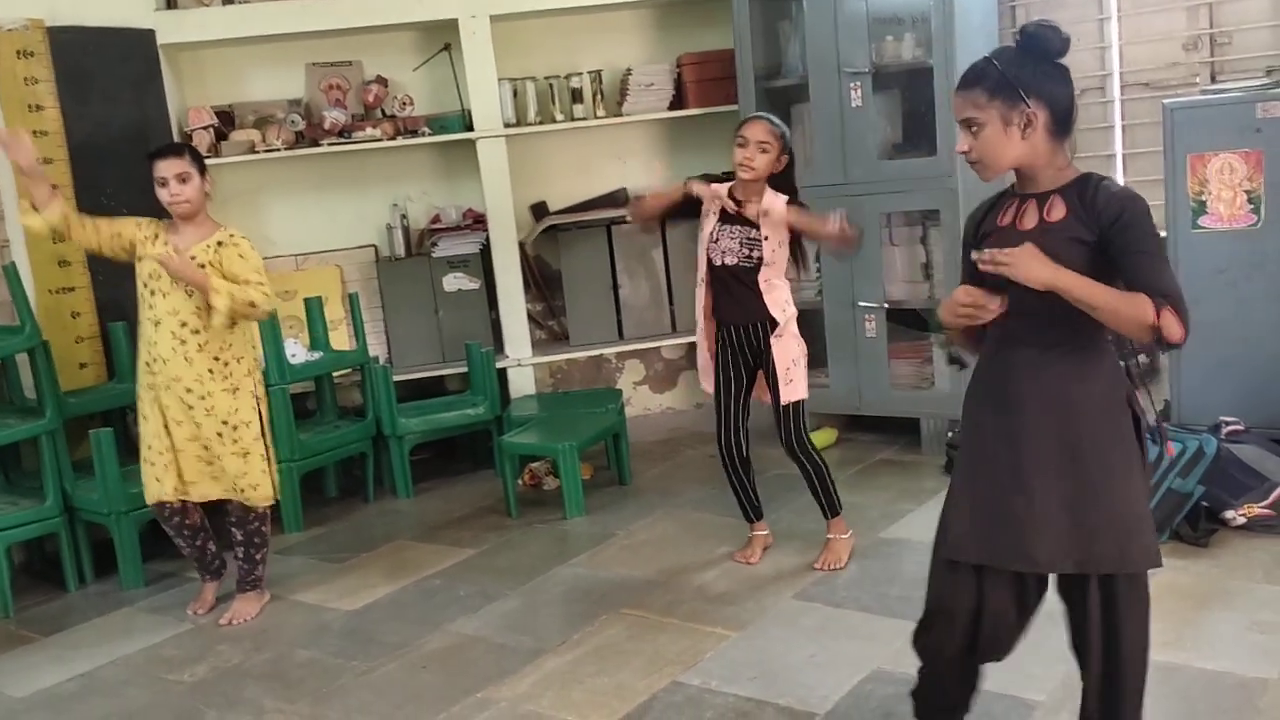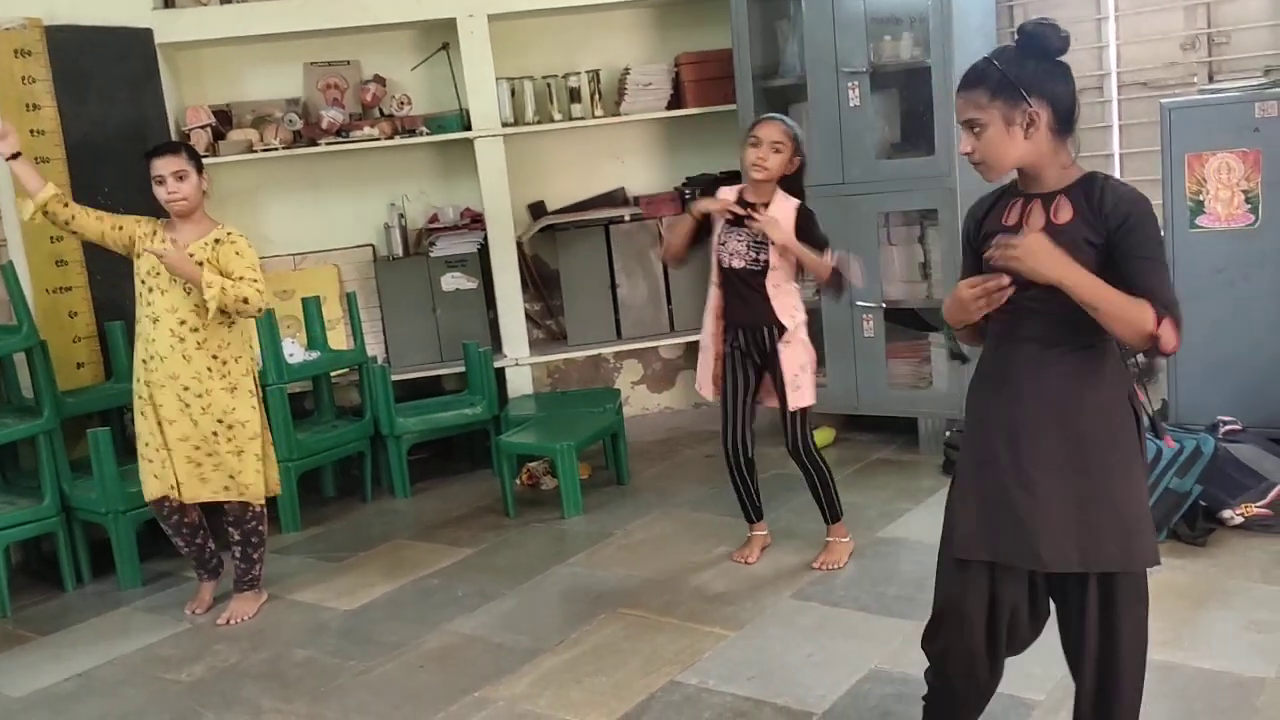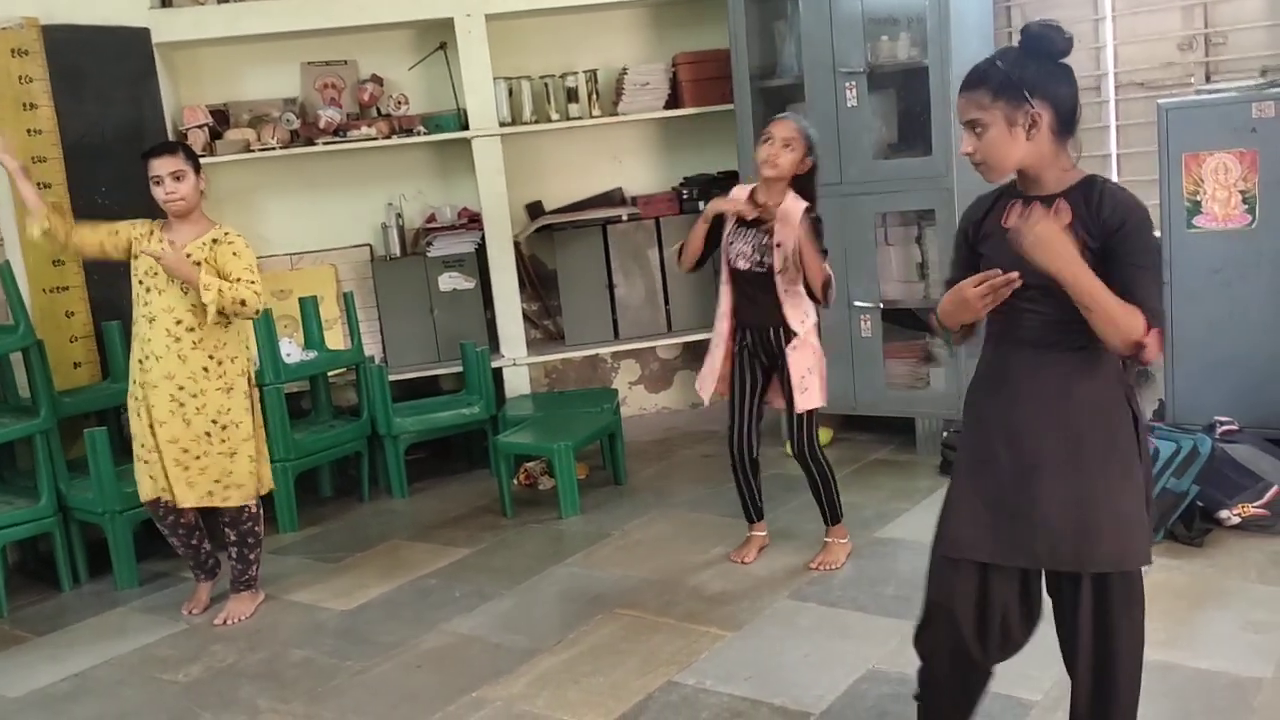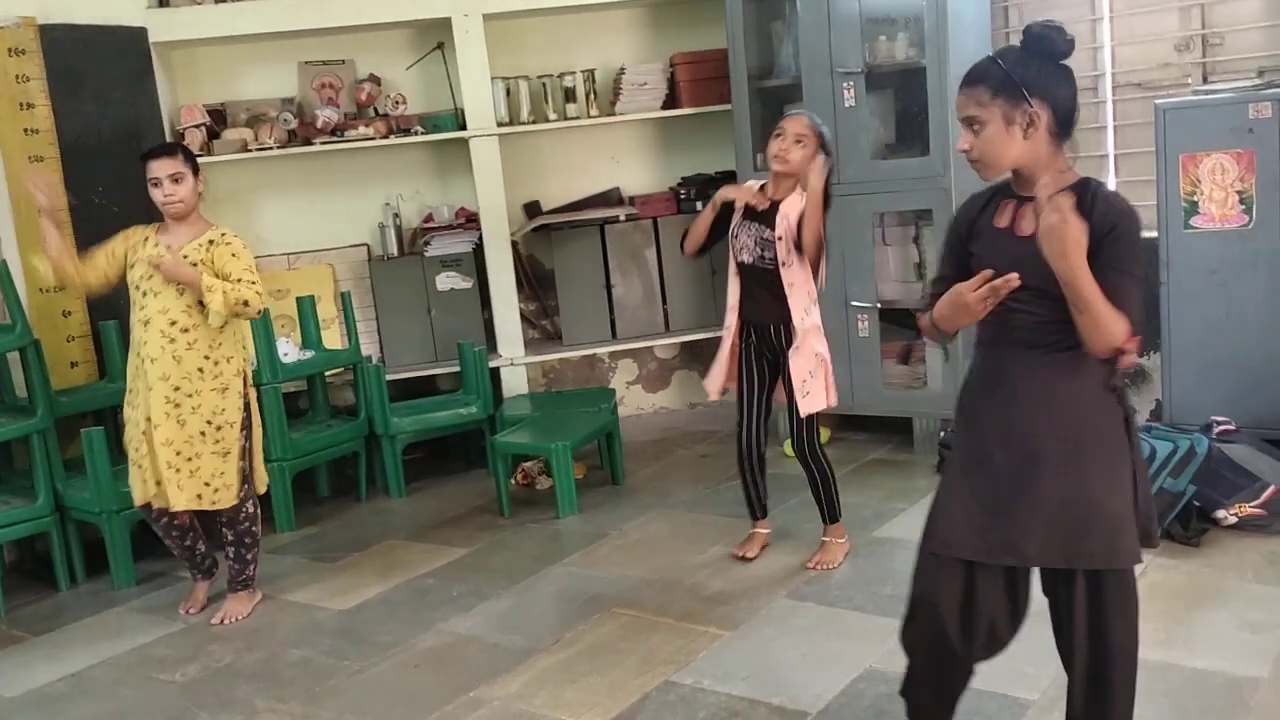
dt=0.1s
person 1, frame 1
left shoulder: (1111, 207)
right shoulder: (987, 219)
left elbow: (1168, 325)
left wrist: (1054, 275)
right wrist: (955, 316)
left hip: (1087, 438)
right hip: (998, 433)
left knee: (1107, 616)
right knee: (960, 603)
person 1, frame 2
left shoulder: (1117, 207)
right shoulder: (987, 215)
left elbow: (1159, 333)
left wrist: (1060, 269)
right wrist: (960, 310)
left hip: (1091, 436)
right hip: (1000, 429)
left knee: (1104, 616)
right knee: (969, 602)
person 1, frame 3
left shoulder: (1114, 211)
right shoulder: (984, 216)
left elbow: (1142, 341)
right elbow: (957, 323)
left wrist: (1065, 263)
right wrist: (949, 311)
left hip: (1089, 437)
right hip: (997, 431)
left knee: (1099, 615)
right knee: (959, 603)
person 1, frame 4
left shoulder: (1106, 214)
right shoulder: (977, 215)
left elbow: (1114, 347)
right elbow: (933, 318)
left wrist: (1067, 262)
right wrist: (945, 317)
left hip: (1082, 438)
right hip: (991, 428)
left knee: (1096, 614)
right knee: (944, 596)
person 2, frame 1
left shoulder: (231, 244)
right shoulder: (143, 236)
left elbow: (257, 301)
right elbow: (71, 225)
left wrist: (195, 276)
left hip: (223, 389)
right hip: (162, 391)
left knee: (239, 484)
right knee: (170, 492)
left ankle: (253, 586)
right ankle: (212, 574)
person 2, frame 2
left shoulder: (228, 242)
right shoulder: (141, 233)
left elbow: (253, 298)
right elbow: (67, 213)
left wrist: (191, 270)
left hip: (220, 388)
right hip: (160, 390)
left knee: (238, 485)
right knee: (167, 493)
left ankle: (249, 585)
right ankle: (208, 572)
person 2, frame 3
left shoulder: (226, 242)
right shoulder: (138, 237)
left elbow: (250, 301)
right elbow: (65, 231)
left wrist: (187, 272)
left hip: (216, 389)
right hip: (156, 391)
left knee: (232, 486)
right knee: (163, 495)
left ankle: (246, 586)
right ankle: (205, 574)
person 2, frame 4
left shoulder: (222, 244)
right shoulder: (134, 242)
left elbow: (251, 302)
right elbow: (75, 275)
left wrist: (190, 279)
right wrist: (49, 215)
left hip: (216, 390)
right hip: (154, 393)
left knee: (232, 486)
right knee: (159, 493)
left ankle: (245, 585)
right ankle: (203, 572)
person 3, frame 1
left shoulder: (783, 207)
right shoulder: (708, 200)
left elbow: (845, 236)
right elbow: (641, 211)
left wrist: (784, 215)
right wrist: (688, 189)
left hip: (774, 332)
right hip: (727, 338)
left knee: (794, 438)
right knee: (729, 441)
left ankle: (839, 528)
right ankle: (758, 530)
person 3, frame 2
left shoulder: (794, 213)
right shoulder: (722, 203)
left elbow: (832, 277)
right elbow: (670, 255)
left wrist: (786, 241)
right wrist: (696, 211)
left hip: (783, 336)
right hip: (735, 339)
left knee: (798, 443)
right knee: (734, 443)
left ankle: (839, 532)
right ankle: (757, 529)
person 3, frame 3
left shoulder: (802, 214)
right shoulder: (733, 202)
left elbow: (820, 292)
right elbow: (688, 263)
left wrist: (799, 238)
right wrist: (710, 214)
left hip: (792, 338)
right hip: (745, 339)
left knee: (804, 445)
right knee: (740, 443)
left ankle: (837, 533)
right ankle: (756, 529)
person 3, frame 4
left shoulder: (802, 208)
right shoulder: (744, 198)
left elbow: (811, 257)
right elbow: (691, 248)
left wrist: (816, 190)
right wrist: (719, 198)
left hip: (796, 335)
right hip: (751, 336)
left knee: (806, 441)
right knee: (748, 439)
left ankle: (835, 534)
right ankle: (760, 525)
